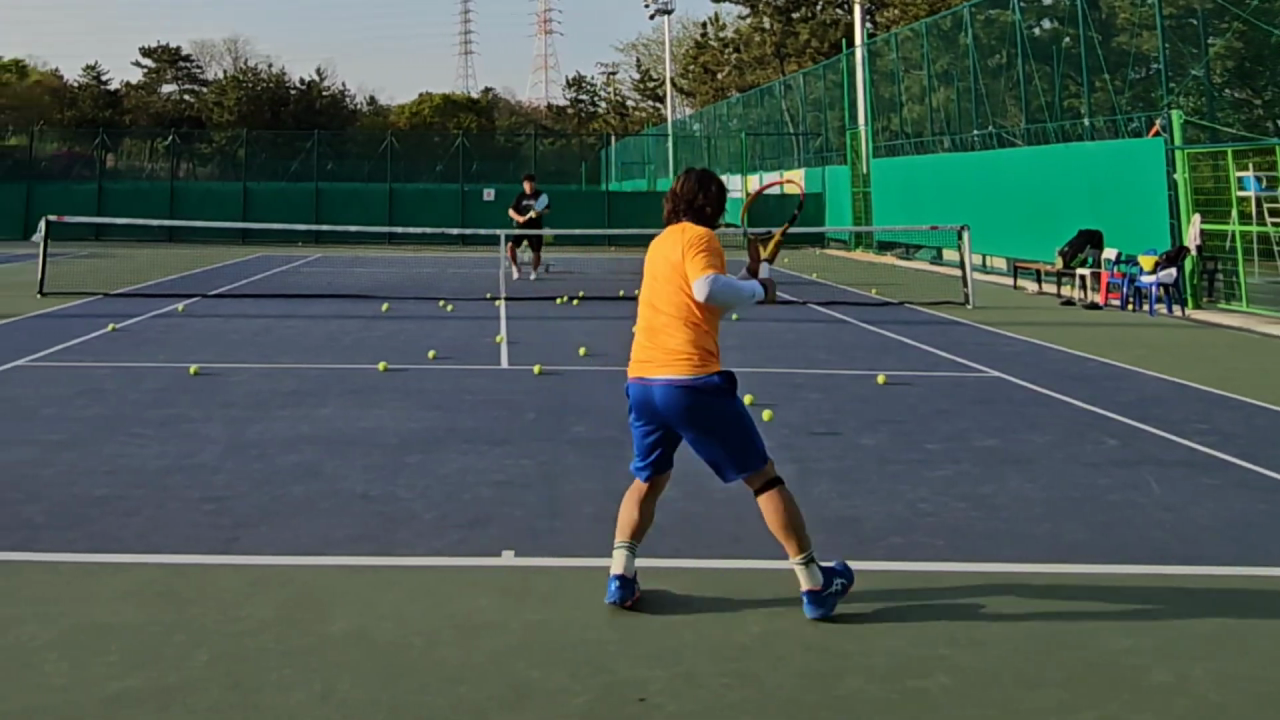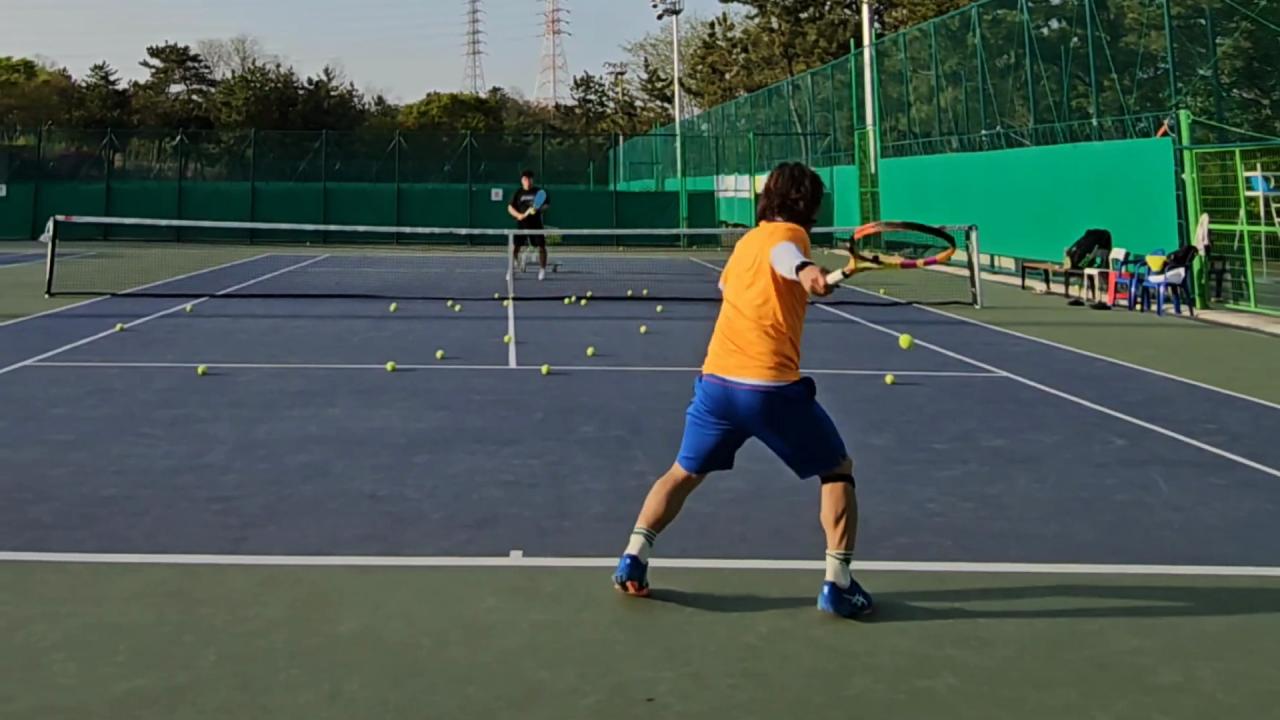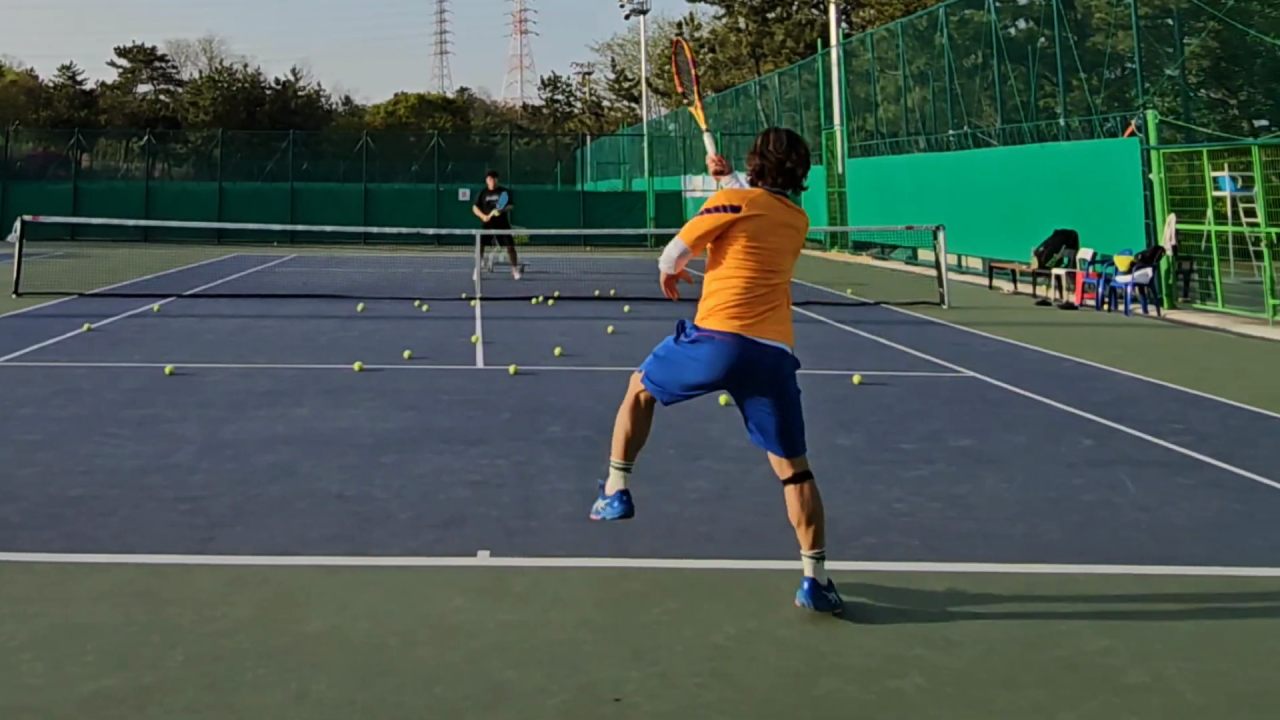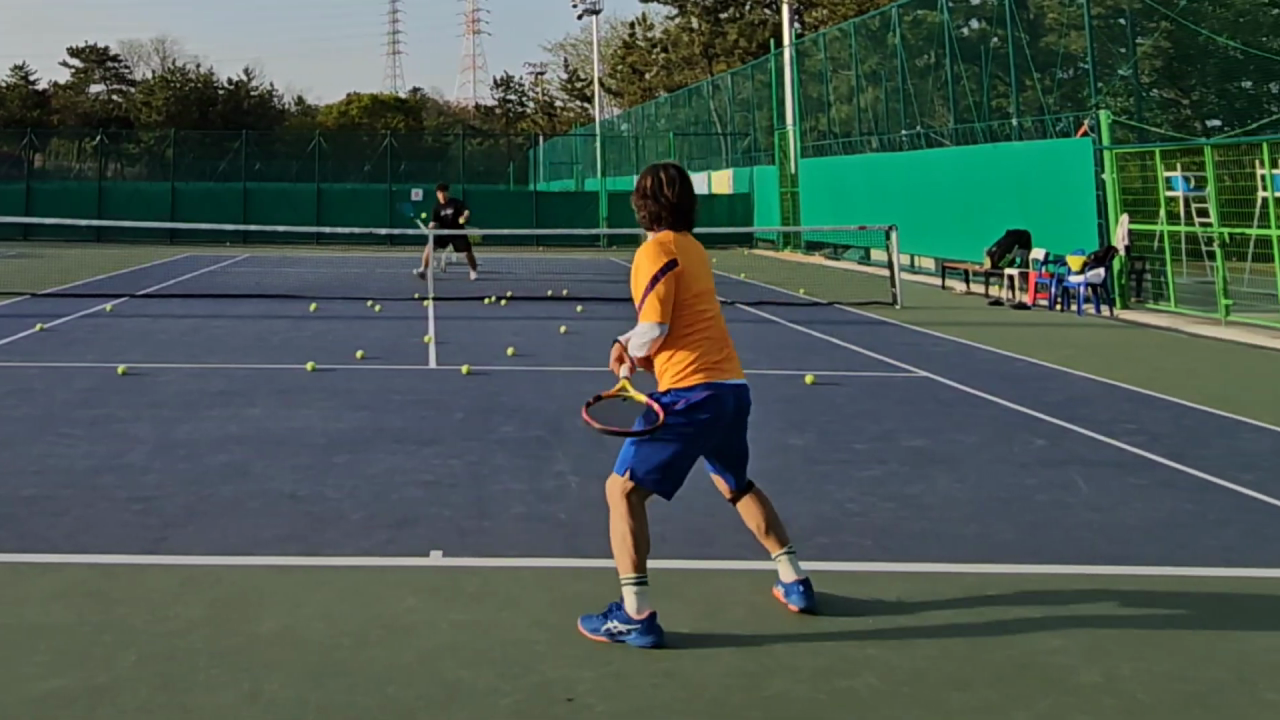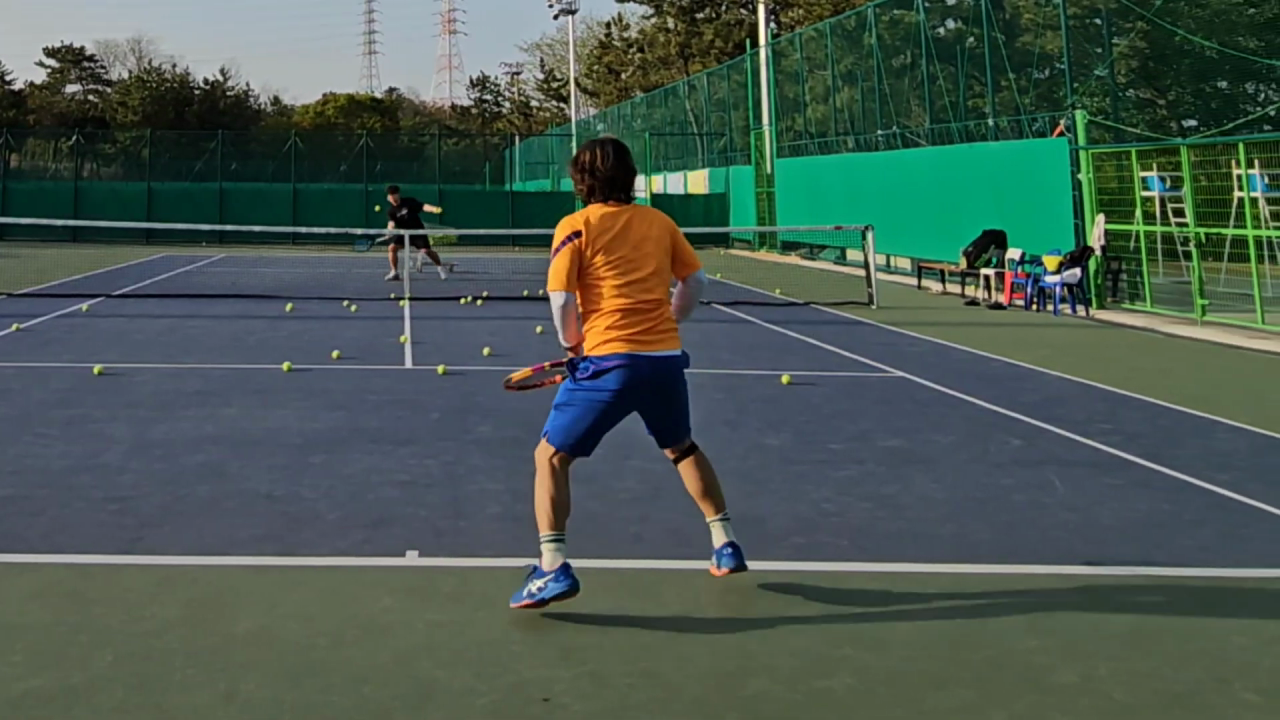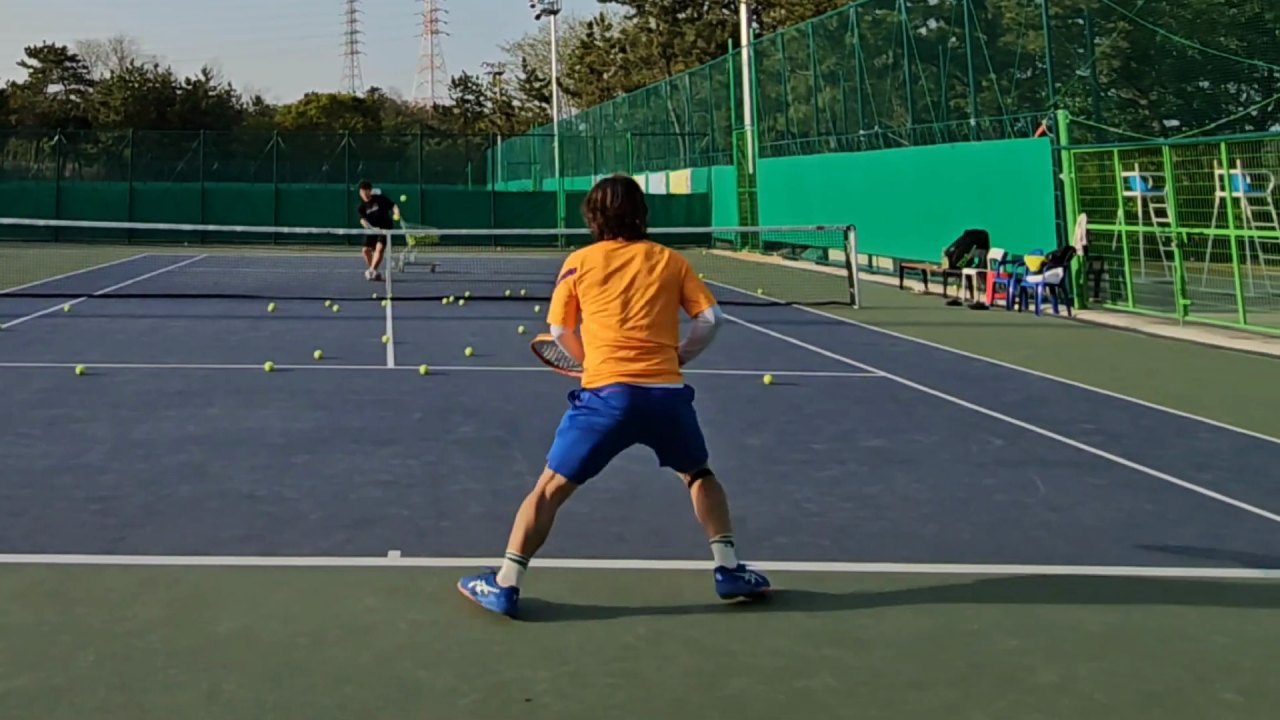
dt=0.3s
person 1, frame 1
left shoulder: (660, 243)
right shoulder: (699, 238)
right elbow: (708, 292)
left wrist: (747, 278)
right wrist: (756, 290)
left hip: (644, 383)
right hip: (692, 382)
left knee: (645, 481)
right knee: (764, 479)
left ankle: (621, 574)
right ankle: (814, 585)
person 1, frame 2
left shoulder: (750, 240)
right shoulder: (791, 233)
right elbow: (781, 256)
right wrist: (804, 269)
left hip: (718, 381)
right hip: (771, 388)
left knee: (685, 473)
right knee: (838, 471)
left ankle: (633, 557)
right ankle: (838, 582)
person 1, frame 3
left shoulder: (735, 200)
right shoulder: (798, 220)
left elbow: (677, 251)
left wrist: (667, 276)
right wrist: (730, 176)
left hip: (720, 339)
right hip: (773, 354)
left knee: (640, 390)
right knee: (794, 467)
left ankle: (616, 491)
right ankle: (816, 580)
person 1, frame 4
left shoulder: (655, 249)
right shoulder: (691, 246)
left elbow: (653, 332)
left wrist: (634, 352)
right wrist: (626, 342)
left hip: (691, 392)
right hip: (732, 389)
left knee: (622, 490)
right knee: (734, 483)
left ankle: (636, 614)
right ankle: (794, 581)
person 1, frame 5
left shoulder: (576, 226)
right shoulder: (658, 220)
left elbow: (563, 299)
right elbow: (696, 278)
left wrist: (572, 339)
left hip: (610, 364)
right hip: (665, 360)
left knee: (551, 459)
right knee: (682, 450)
left ankle: (553, 570)
right ankle: (726, 545)
person 1, frame 6
left shoulder: (579, 262)
right shoulder: (670, 260)
left elbow: (559, 331)
right elbow: (711, 319)
left hip: (607, 394)
right hip: (665, 393)
left knee: (551, 487)
right knee: (699, 473)
left ankle: (505, 583)
right ankle: (727, 569)
